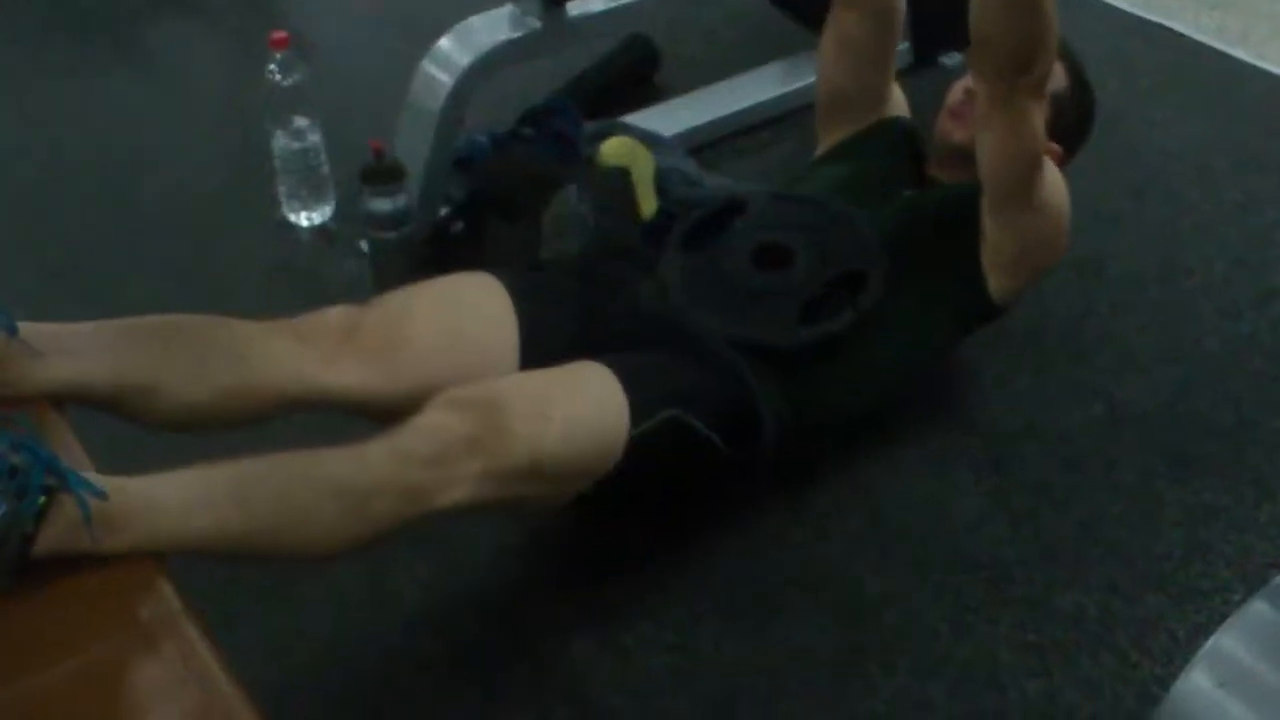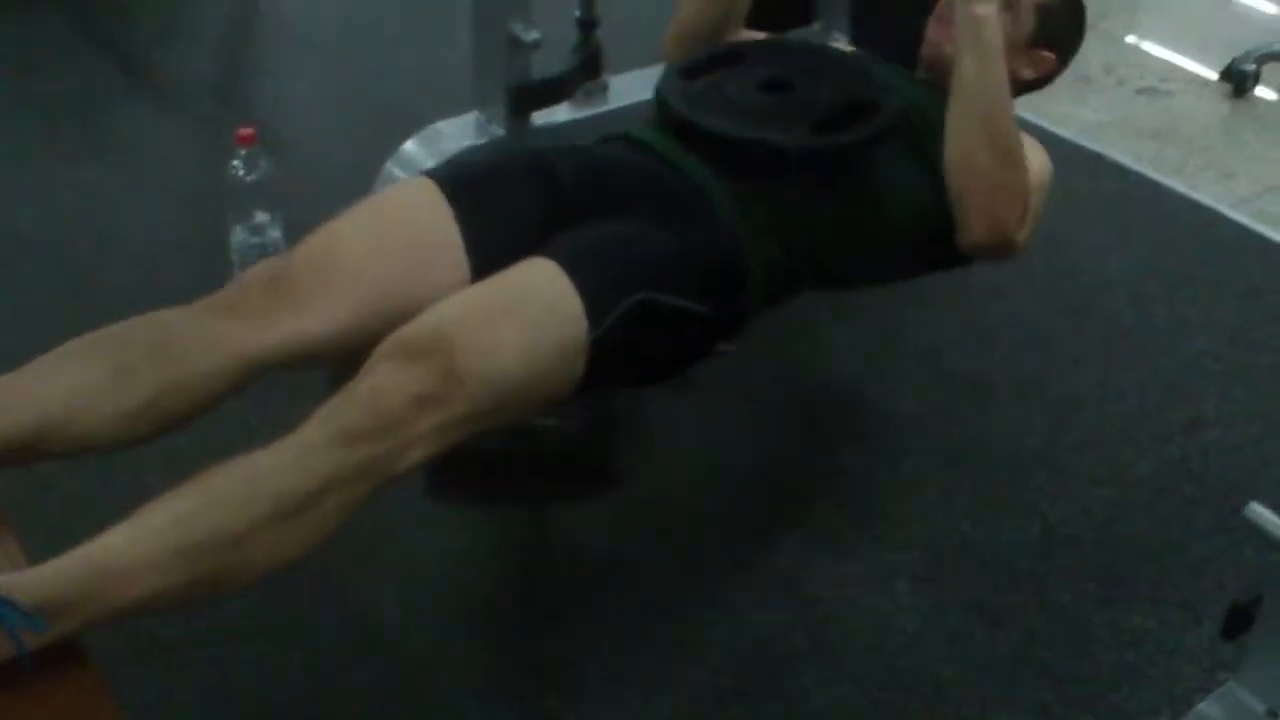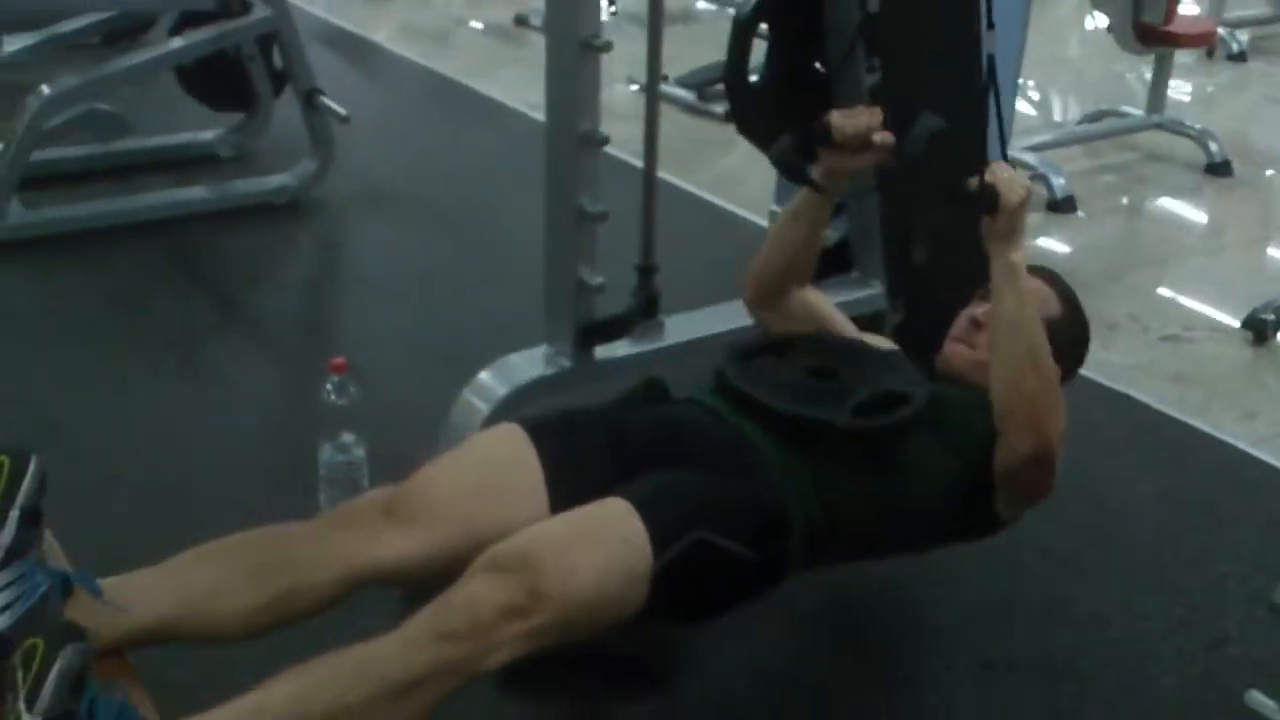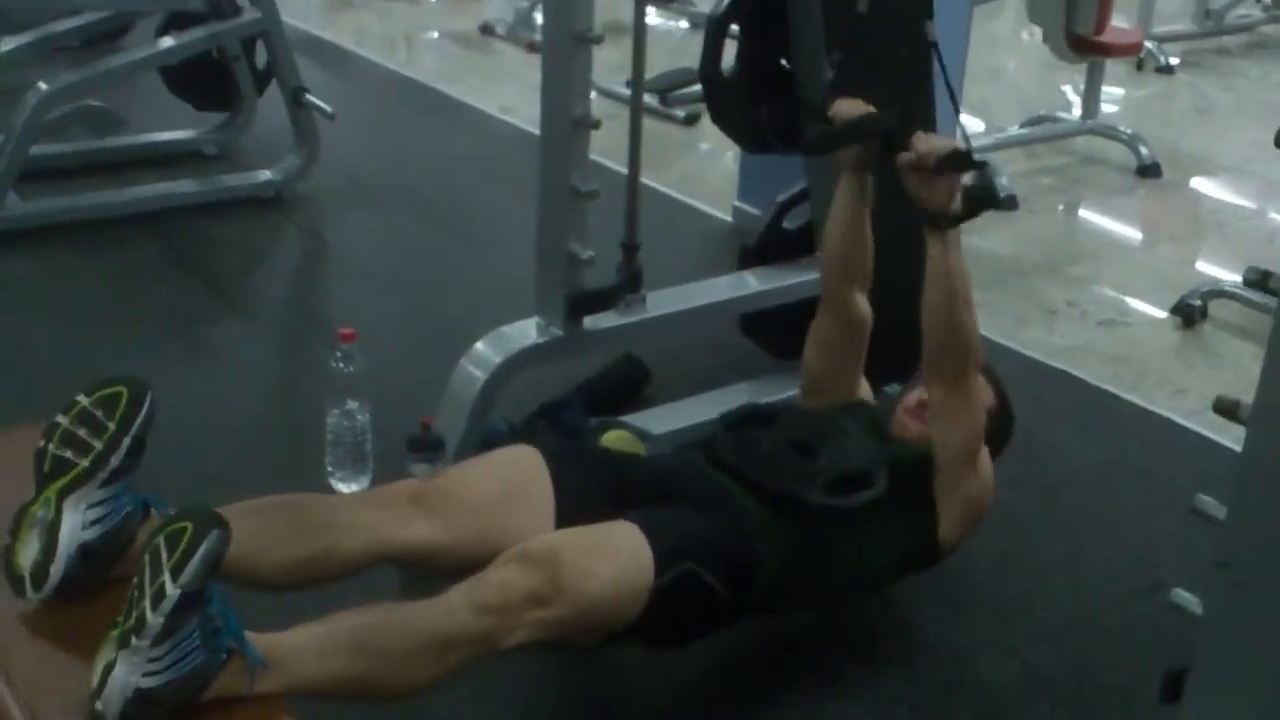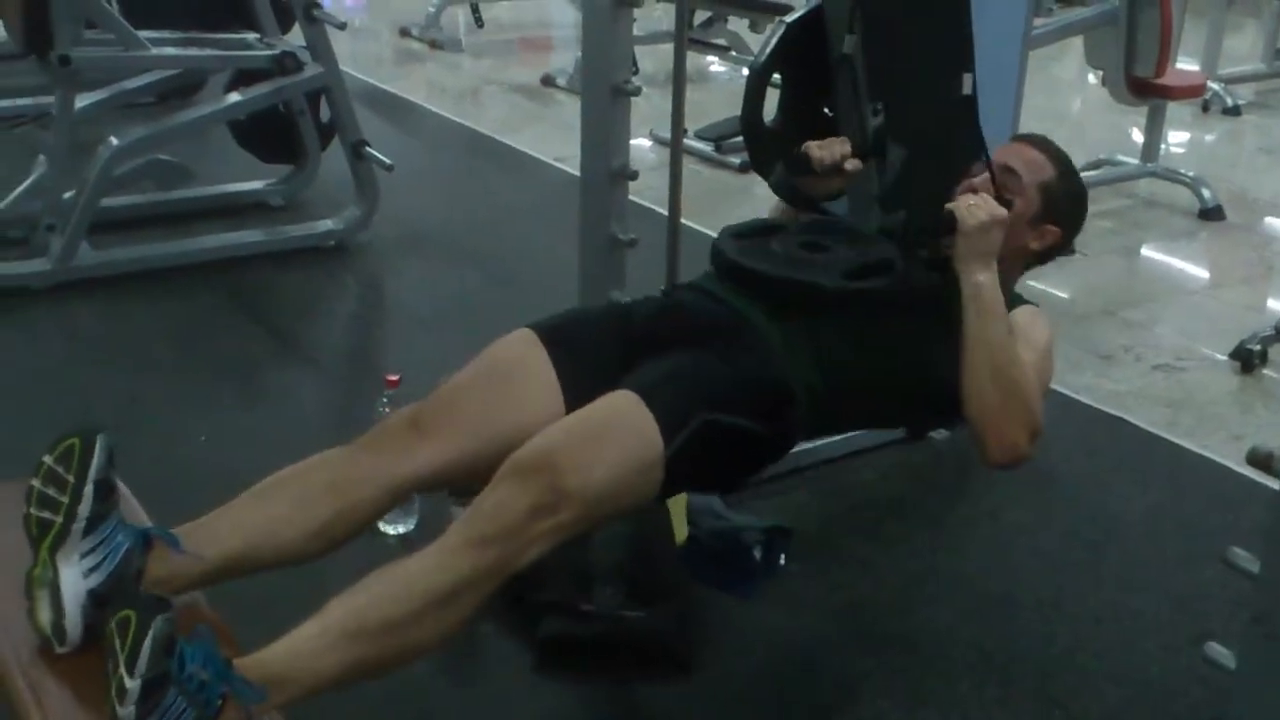
dt=1s
person 1, frame 1
left shoulder: (1016, 223)
right shoulder: (877, 133)
left hip: (730, 377)
right hip: (638, 298)
left knee: (458, 439)
right knee: (336, 344)
person 1, frame 2
left shoulder: (1012, 157)
left elbow: (989, 227)
left hip: (697, 242)
right hip: (597, 167)
left knee: (401, 398)
right knee: (259, 307)
person 1, frame 3
left shoulder: (1000, 462)
right shoulder: (887, 366)
left elbow: (1033, 440)
right elbow: (766, 290)
left wrist: (1006, 253)
right wrist: (830, 182)
left hip: (754, 501)
right hip: (668, 424)
left knee: (498, 602)
right knee: (388, 520)
person 1, frame 4
left shoulder: (951, 494)
right shoulder: (854, 414)
left elbow: (955, 376)
right elbow: (847, 300)
left wrist: (936, 218)
right wrist: (858, 175)
left hip: (733, 540)
right hip: (658, 475)
left knee: (523, 589)
right knee: (412, 509)
right ankle: (120, 533)
person 1, frame 5
left shoulder: (1017, 326)
left elbow: (1006, 443)
left wrist: (975, 270)
right wrist: (807, 190)
left hip: (751, 377)
right hip: (680, 312)
left knee: (521, 507)
right knee: (414, 437)
right ankle: (135, 565)
